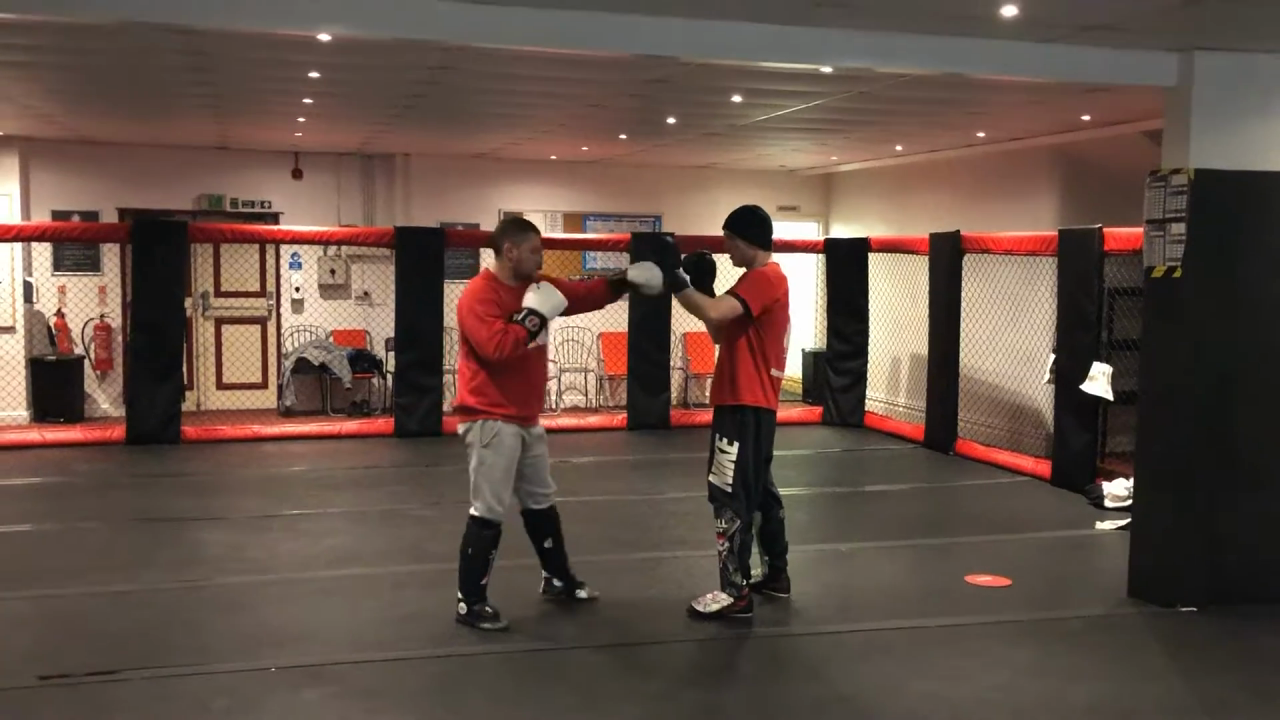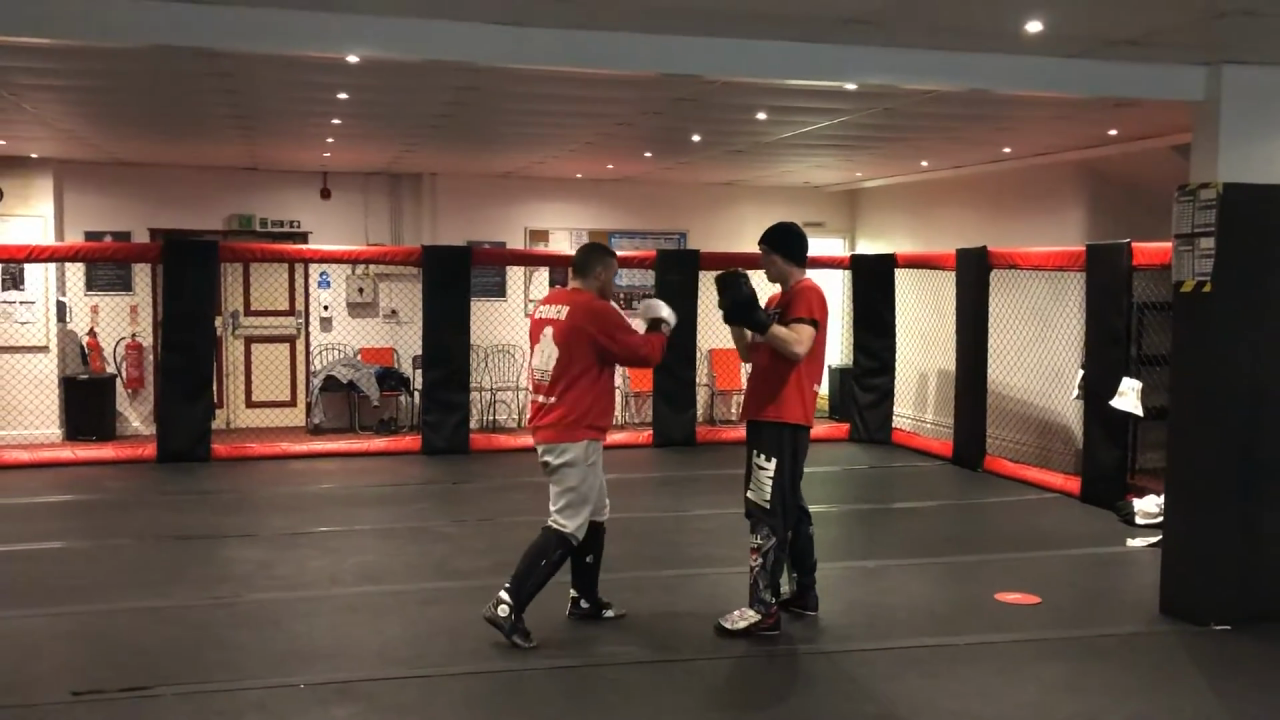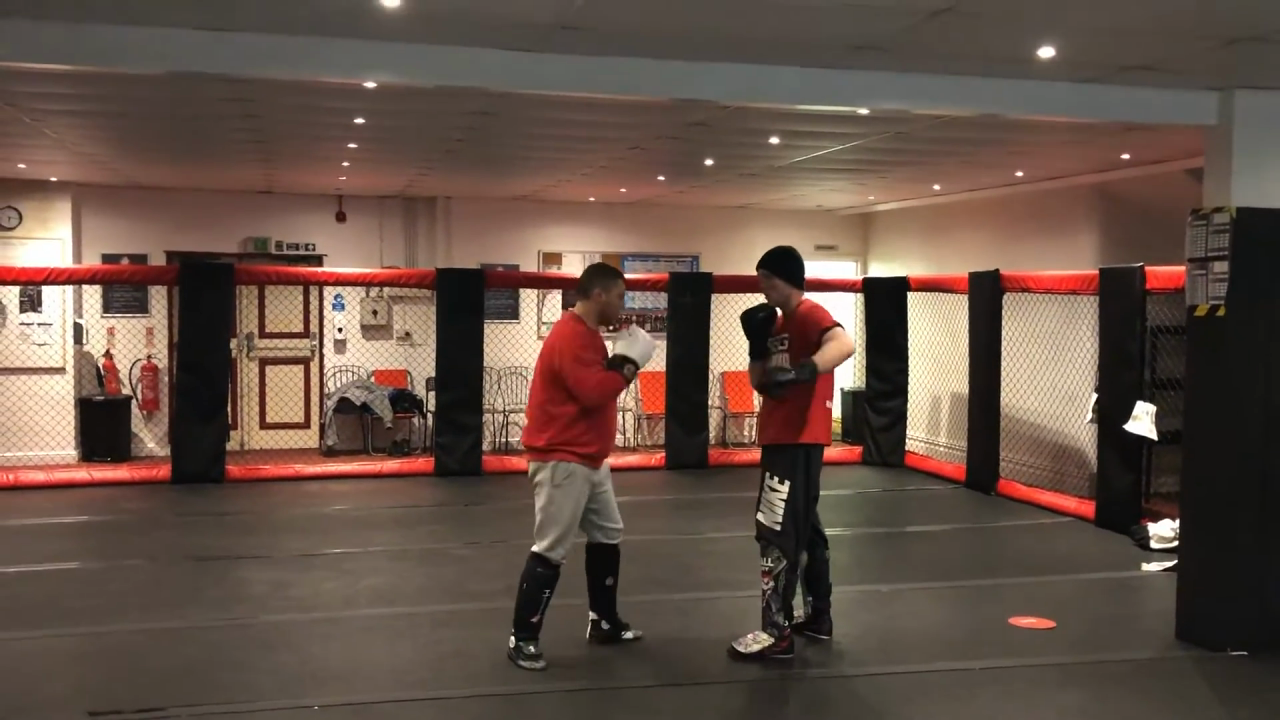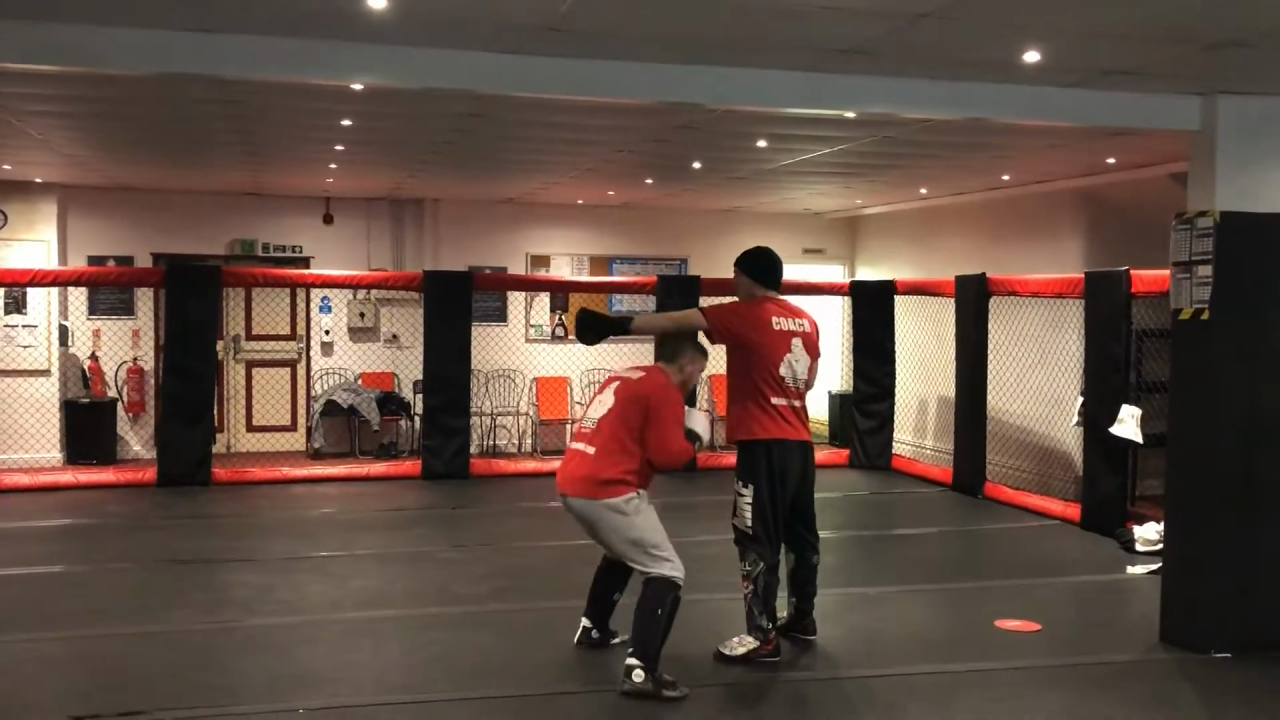
dt=1s
person 1, frame 1
left shoulder: (765, 279)
right shoulder: (757, 280)
left elbow: (712, 312)
right elbow: (721, 334)
left wrist: (675, 278)
right wrist: (702, 285)
left hip: (744, 404)
right hip: (753, 403)
left knee: (729, 493)
right knee: (759, 489)
left ankle: (735, 592)
right ankle: (775, 574)
person 1, frame 2
left shoulder: (807, 294)
right shoulder: (779, 299)
left elbow: (798, 347)
right elbow: (750, 354)
left wrist: (756, 317)
right wrist: (735, 316)
left hip: (783, 419)
right hip: (769, 416)
left knee: (766, 509)
right knee: (788, 505)
left ankle: (764, 608)
right ankle: (804, 592)
person 1, frame 3
left shoulder: (809, 314)
right shoulder: (778, 322)
left elbow: (844, 345)
right elbow: (761, 381)
left wrist: (802, 371)
right wrist: (757, 343)
left hip: (797, 440)
right hip: (783, 438)
left knee: (777, 532)
right knee: (804, 528)
left ankle: (777, 632)
right ankle: (818, 615)
person 1, frame 4
left shoulder: (745, 315)
right shoulder: (806, 321)
left elbow: (677, 321)
left wrist: (616, 325)
left hip: (764, 443)
right hip: (800, 442)
left knee: (756, 538)
right knee: (801, 531)
left ankle: (762, 635)
right ankle: (802, 616)
person 2, frame 1
left shoulder: (533, 285)
right shoulder: (478, 295)
left elbow: (583, 294)
right elbow: (496, 347)
left wrist: (625, 280)
right wrist: (535, 315)
left hip: (526, 418)
right hip: (491, 420)
left knee: (540, 501)
right knee: (488, 512)
left ankle: (558, 579)
right ankle: (469, 602)
person 2, frame 2
left shoulder: (546, 307)
right shoulder: (594, 311)
right elbow: (645, 353)
right wrist: (662, 323)
left hip: (552, 429)
right hip: (575, 436)
left knee: (593, 516)
right knee: (566, 527)
left ankle: (585, 600)
right ankle: (508, 605)
person 2, frame 3
left shoulder: (592, 333)
right shoulder: (569, 335)
right elbow: (595, 390)
left wrist: (623, 357)
right wrist: (629, 361)
left hip: (591, 460)
right hip: (562, 461)
left knee: (607, 537)
right knee: (551, 551)
left ankle: (604, 623)
right ankle: (522, 637)
person 2, frame 4
left shoulder: (622, 378)
right shoulder: (665, 391)
right elbow: (667, 455)
left wrist: (674, 435)
right wrist: (693, 440)
left hip: (572, 484)
right hip: (609, 491)
left knee: (622, 552)
right knee: (666, 574)
left ankle: (592, 628)
right ankle: (640, 670)
